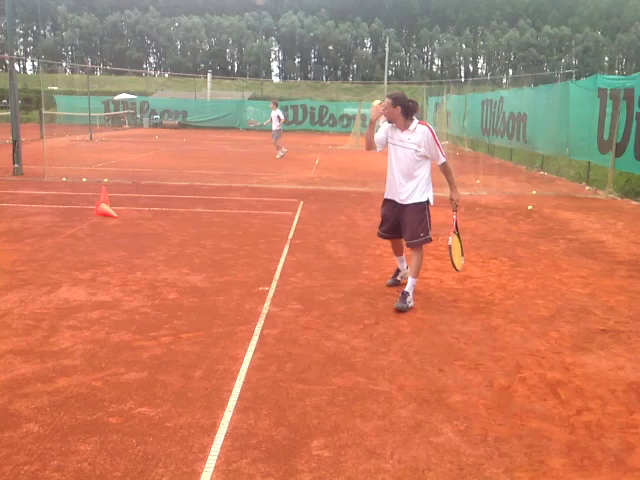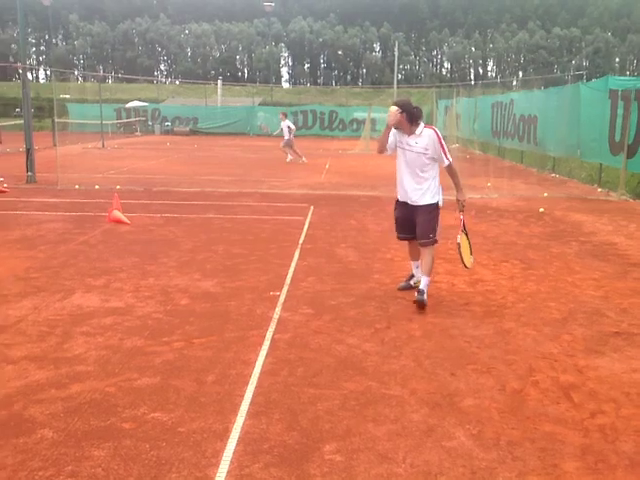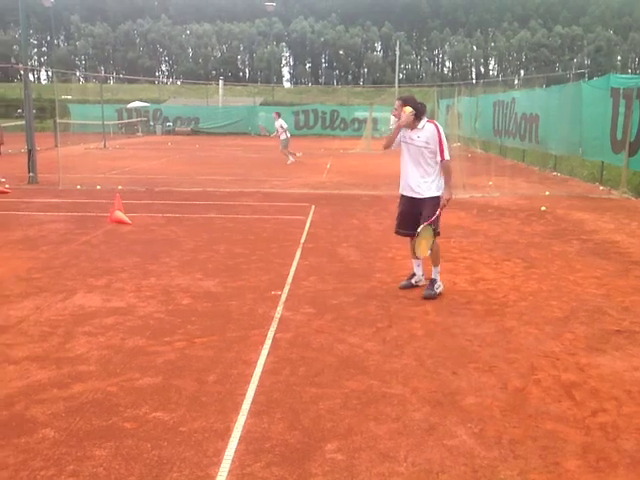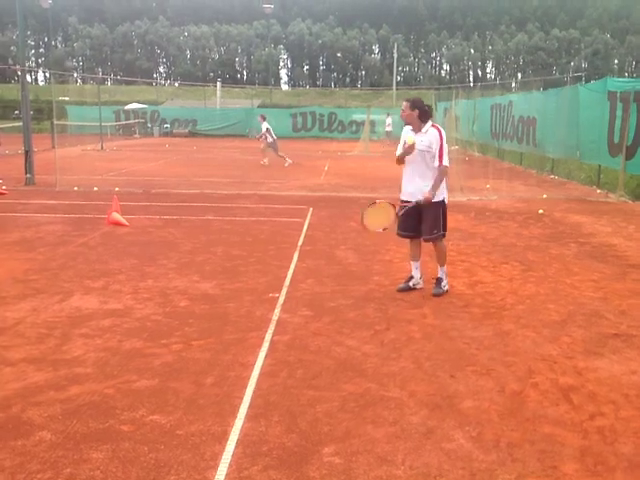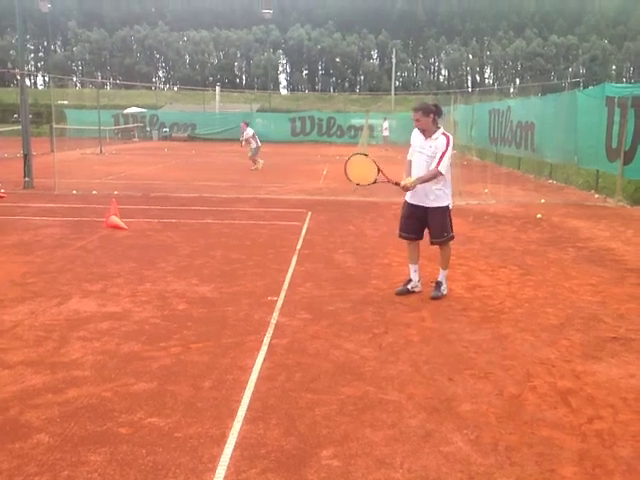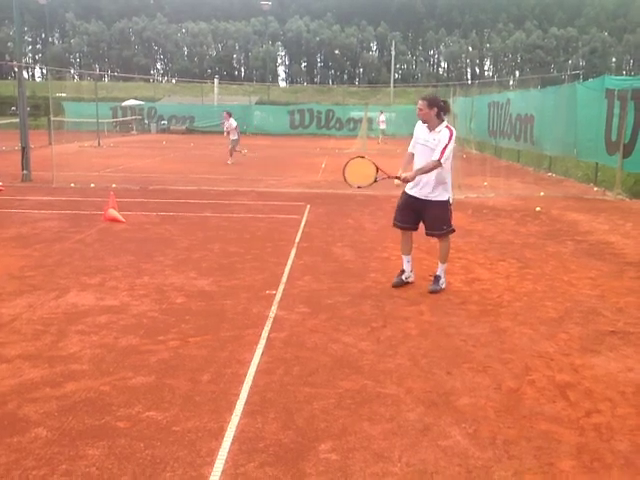
dt=0.2s
person 1, frame 1
left shoulder: (424, 131)
right shoulder: (388, 128)
left elbow: (441, 161)
right elbow: (369, 146)
left wrist: (453, 189)
right wrist: (372, 121)
left hip: (416, 197)
right hip: (393, 194)
left knee: (415, 244)
right knee: (392, 236)
left ankle: (408, 293)
right ankle: (402, 270)
person 1, frame 2
left shoulder: (431, 134)
right shoulder: (396, 133)
left elbow: (448, 164)
right elbow: (380, 150)
left wrist: (459, 190)
right wrist: (389, 126)
left hip: (427, 199)
right hip: (405, 197)
left knee: (427, 242)
right knee: (411, 239)
left ankle: (422, 291)
right ankle: (416, 276)
person 1, frame 3
left shoulder: (432, 128)
right shoulder: (401, 127)
left elbow: (445, 160)
right elbow: (386, 146)
left wrist: (448, 189)
right wrist: (399, 125)
left hip: (430, 193)
right hip: (408, 191)
right knee: (411, 235)
left ankle: (435, 279)
right ankle: (418, 275)
person 1, frame 4
left shoulder: (436, 133)
right shoulder: (406, 131)
left elbow: (443, 166)
right elbow: (398, 160)
left wrist: (432, 191)
right wrist: (404, 153)
left hip: (433, 196)
right hip: (410, 194)
left knee: (435, 238)
right knee: (412, 237)
left ankle: (442, 278)
right ankle: (416, 278)
person 1, frame 5
left shoulder: (445, 139)
right shoulder: (415, 134)
left elbow: (438, 170)
left wrist: (415, 182)
right wrist: (406, 178)
left hip: (438, 201)
right hip: (414, 199)
left knee: (442, 242)
right knee: (411, 239)
left ankle: (442, 282)
right ankle: (414, 281)
person 1, frame 6
left shoulder: (448, 133)
right shoulder: (419, 127)
left elbow: (437, 162)
left wrist: (414, 173)
right wrist: (404, 172)
left hip: (437, 194)
right hip: (413, 190)
left knee: (442, 235)
right knee: (405, 229)
left ankle: (440, 276)
right ankle: (407, 272)
